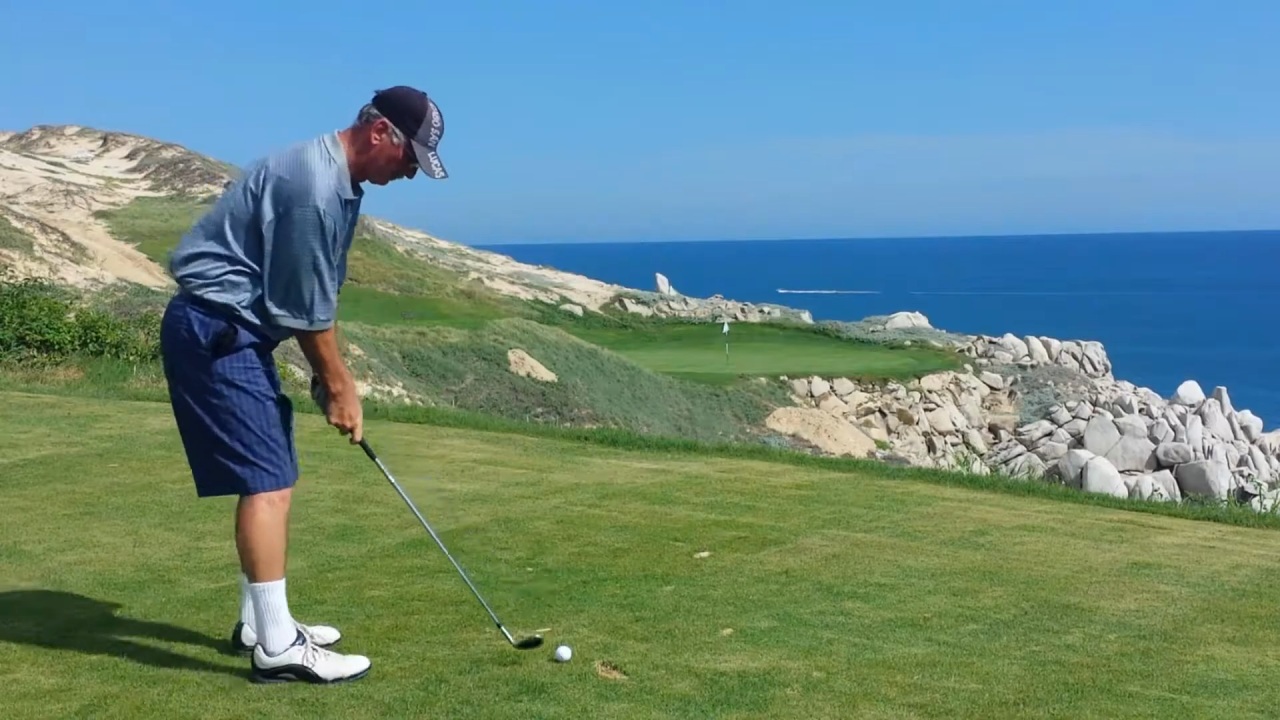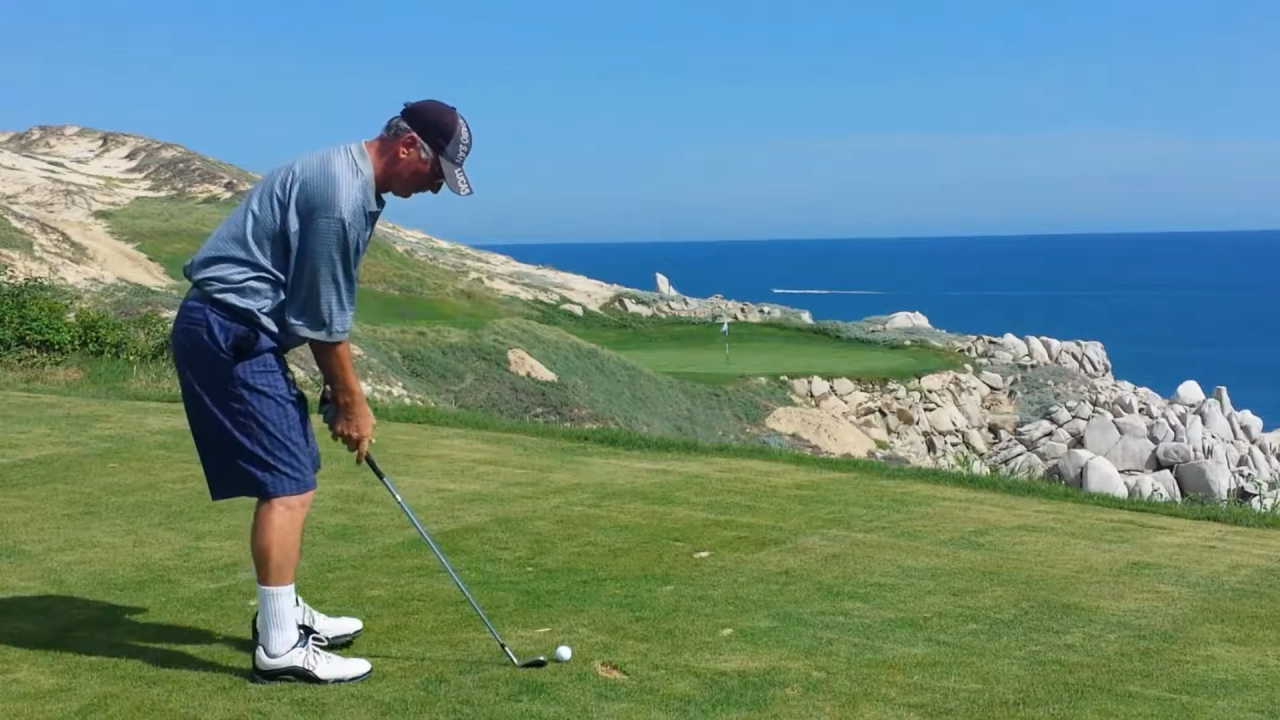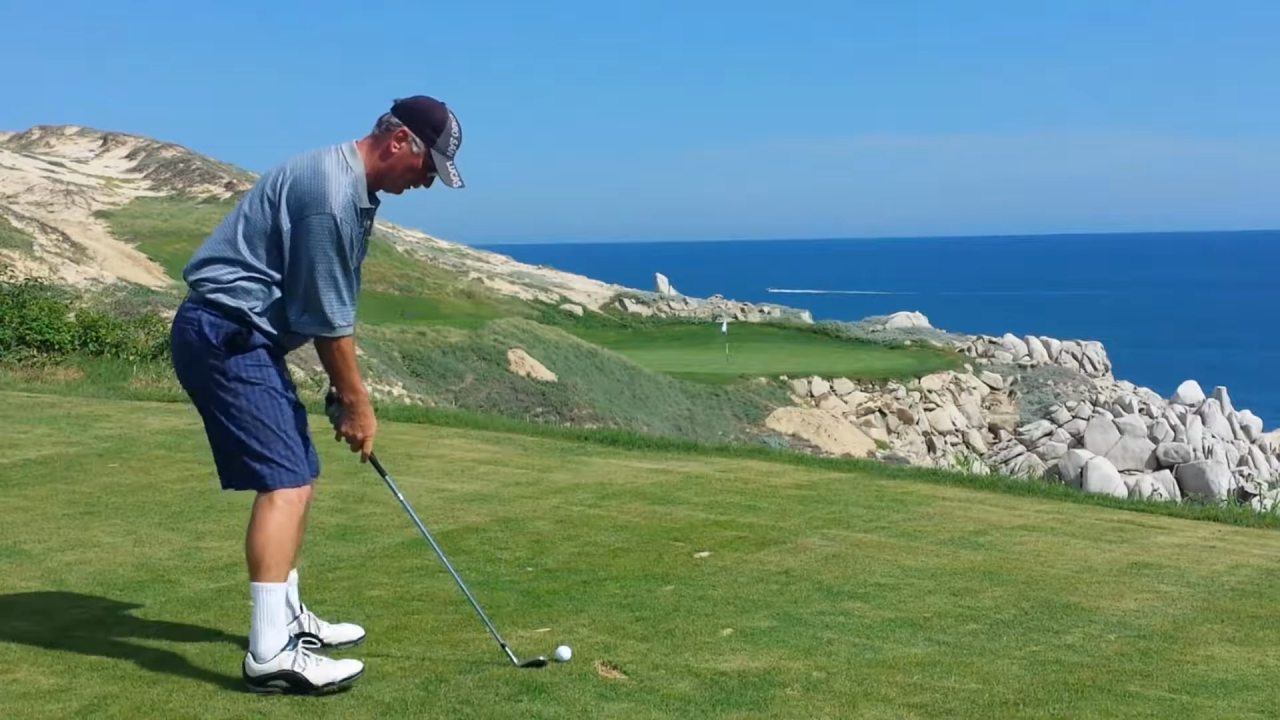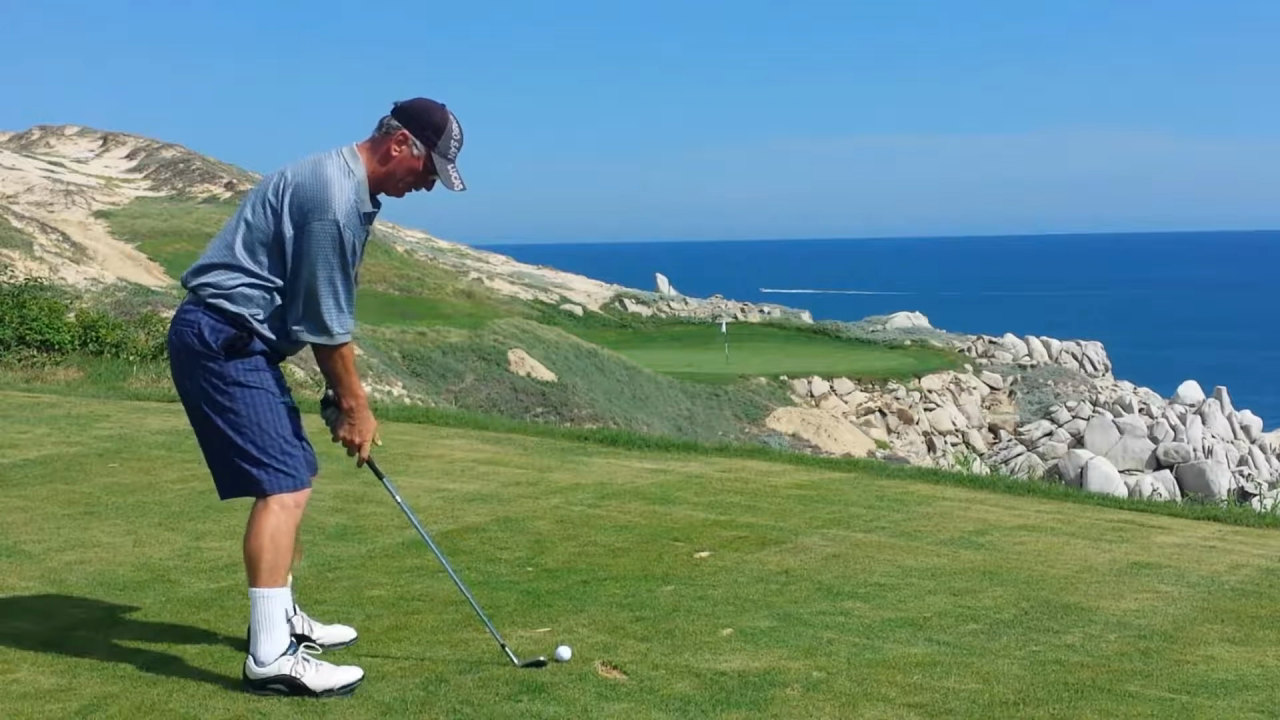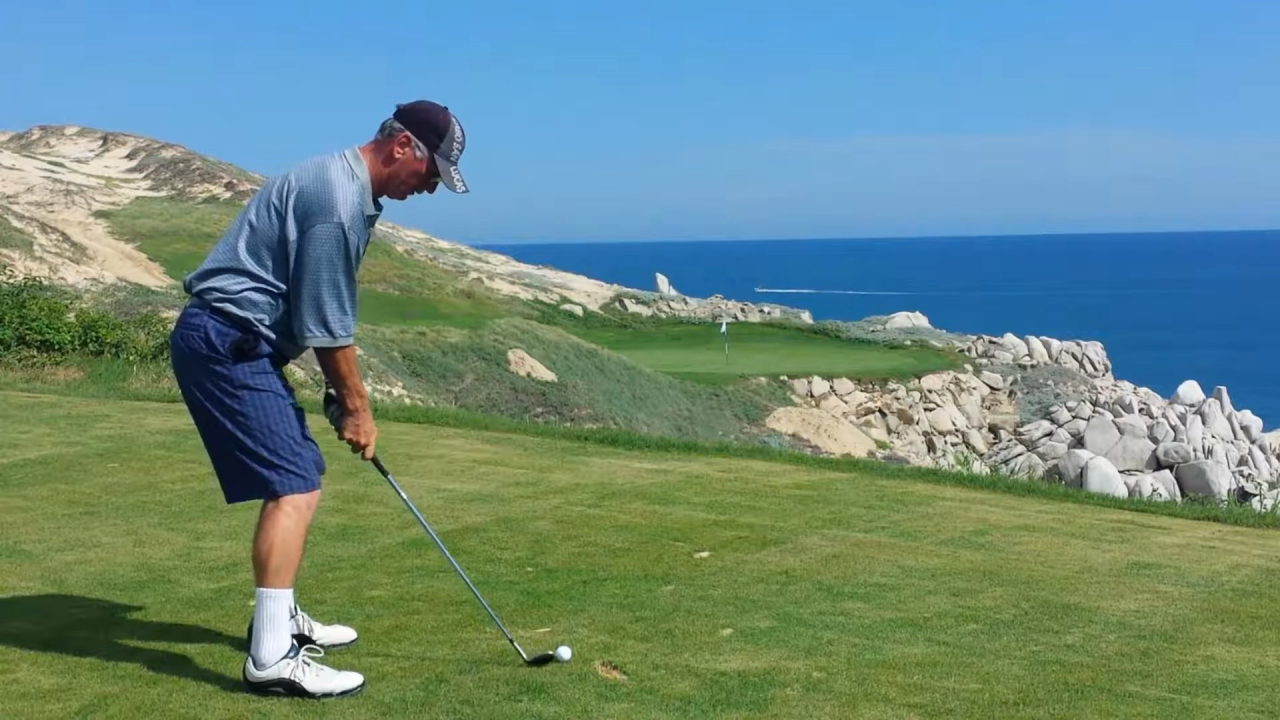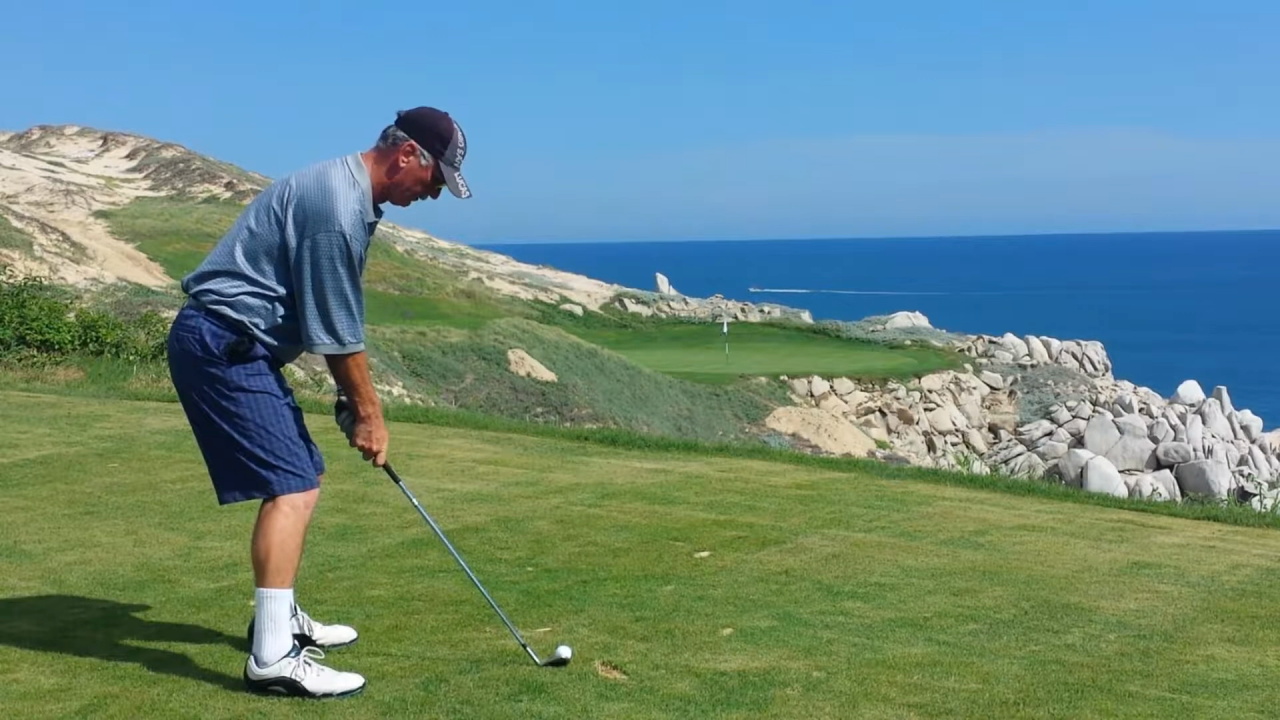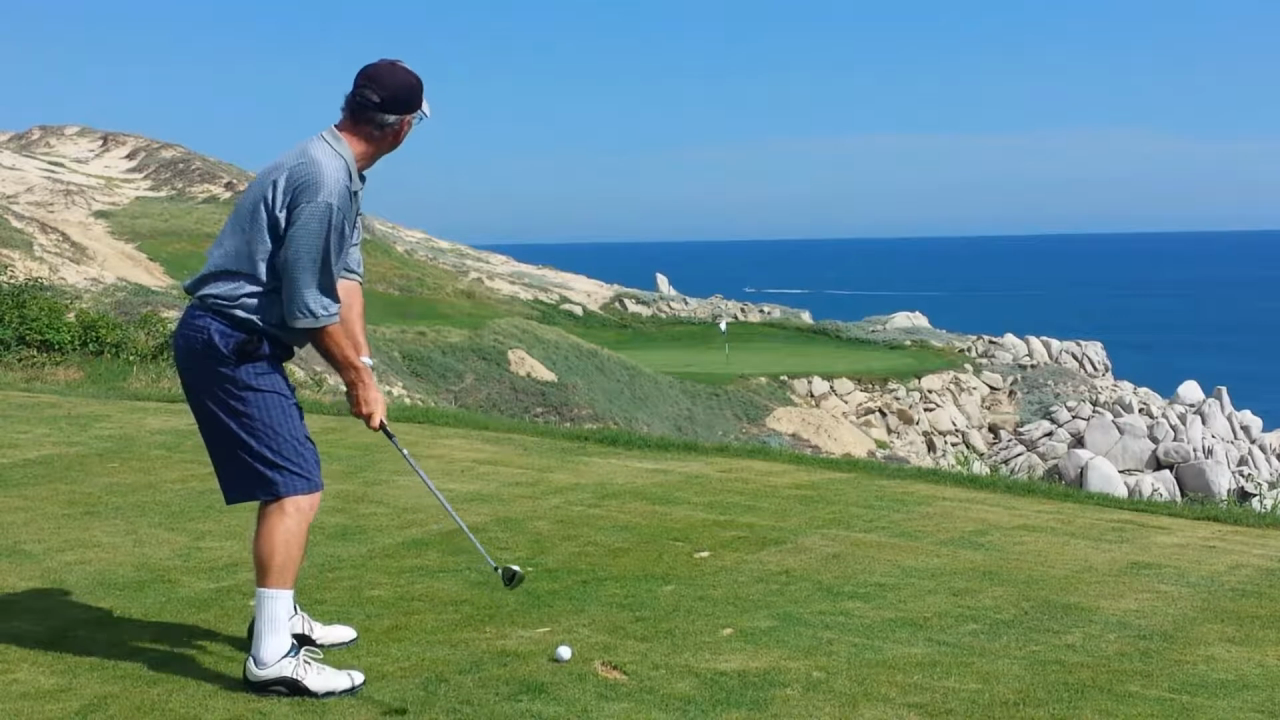
dt=0.5s
person 1, frame 1
left shoulder: (335, 179)
right shoulder: (313, 186)
left elbow: (311, 297)
right elbow: (306, 307)
left wrist: (331, 376)
right wrist: (340, 389)
left hip: (233, 332)
right hip: (215, 331)
left knee: (269, 478)
right knee: (266, 483)
left ankle: (258, 622)
right ankle: (277, 646)
person 1, frame 2
left shoulder: (350, 179)
right shoulder: (340, 195)
left elbow: (321, 306)
right elbow: (324, 318)
left wrist: (342, 392)
right wrist: (351, 402)
left hip: (237, 332)
right hip: (229, 334)
left knee: (294, 472)
right knee: (287, 485)
left ankle: (281, 613)
right ankle: (280, 647)
person 1, frame 3
left shoulder: (352, 187)
right shoulder: (331, 191)
left elbow: (328, 307)
right elbow: (325, 314)
left wrist: (343, 389)
right wrist: (356, 401)
left hip: (243, 334)
right hip: (225, 334)
left knee: (294, 475)
right knee: (287, 481)
left ankle: (285, 617)
right ankle: (271, 652)
person 1, frame 4
left shoulder: (343, 184)
right shoulder: (333, 197)
left elbow: (320, 313)
right elbow: (325, 322)
left wrist: (341, 397)
right wrist: (354, 408)
left hip: (232, 339)
right hip: (222, 340)
left knee: (293, 475)
right knee: (283, 485)
left ankle: (277, 616)
right ankle: (271, 656)
person 1, frame 5
left shoulder: (346, 184)
right shoulder: (338, 199)
left elbow: (322, 315)
right elbow: (325, 324)
left wrist: (343, 395)
right wrist: (357, 407)
left hip: (234, 341)
right hip: (227, 342)
left knee: (294, 480)
right knee: (294, 488)
left ankle: (278, 619)
right ankle: (272, 658)
person 1, frame 6
left shoulder: (350, 192)
right shoulder: (337, 208)
left elbow: (336, 318)
right elbow: (336, 330)
left wrist: (352, 398)
right wrist: (369, 412)
left hip: (236, 345)
right hip: (222, 345)
left knee: (300, 477)
right knee: (291, 487)
left ankle: (278, 617)
right ankle: (274, 658)
person 1, frame 7
left shoulder: (337, 172)
right shoulder: (325, 179)
left elbow: (344, 272)
right elbow: (307, 304)
left wrist: (363, 361)
right wrist: (357, 380)
left hip: (237, 342)
right hip: (231, 343)
left knee: (288, 480)
right knee: (294, 488)
left ankle: (279, 618)
right ankle: (273, 657)
